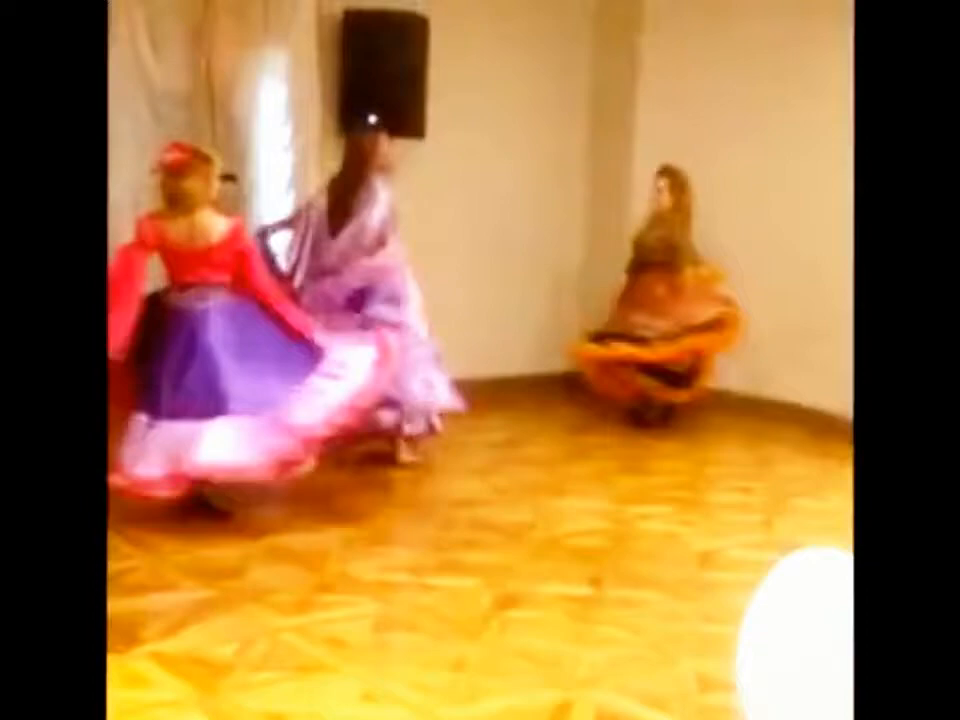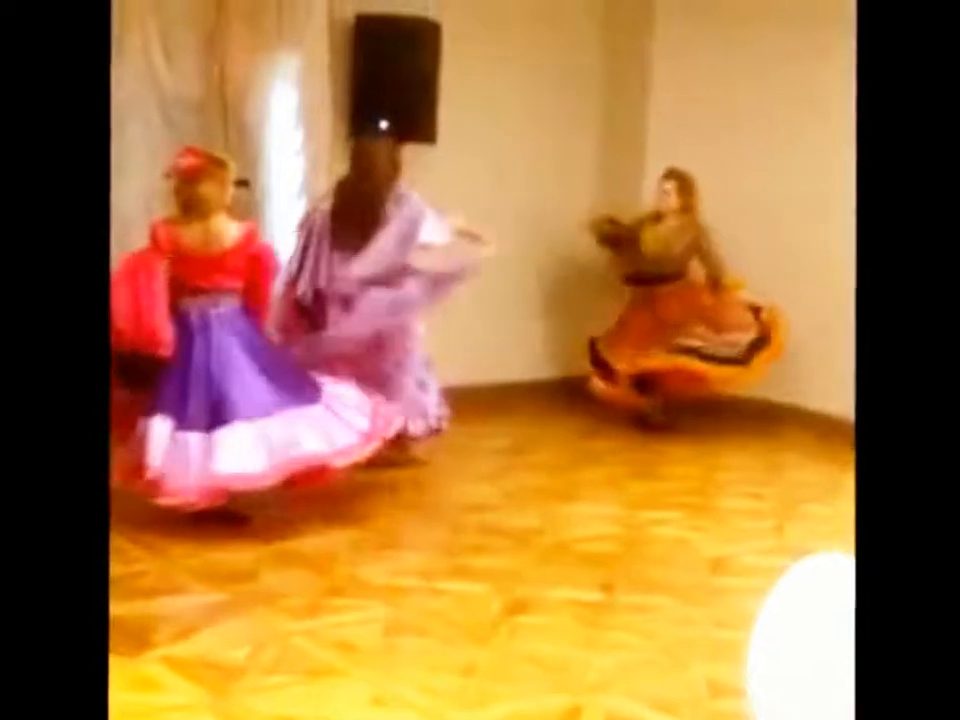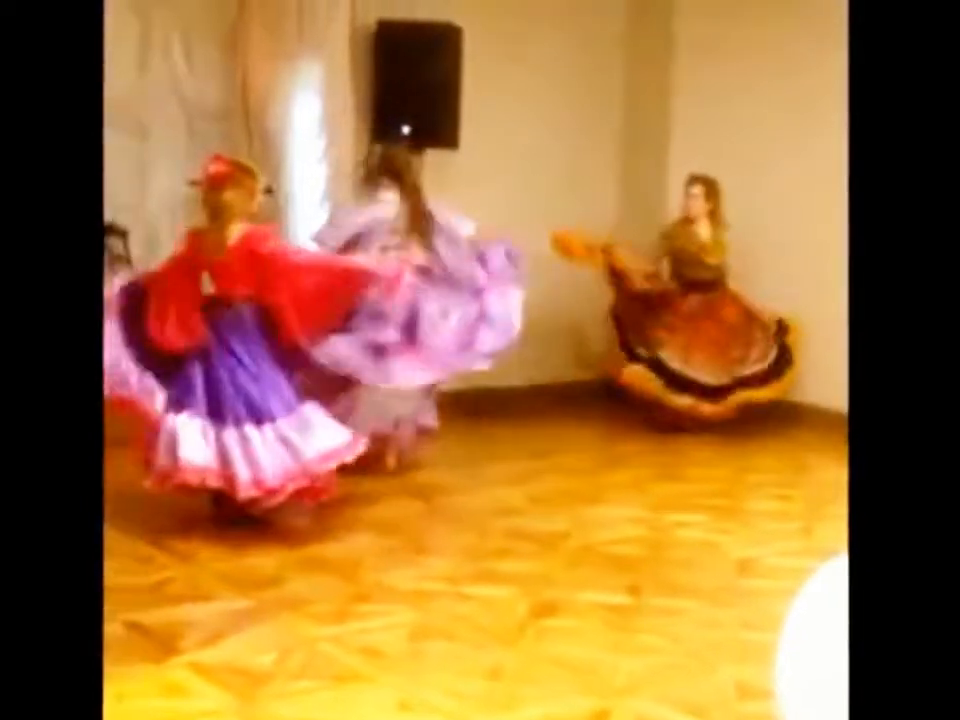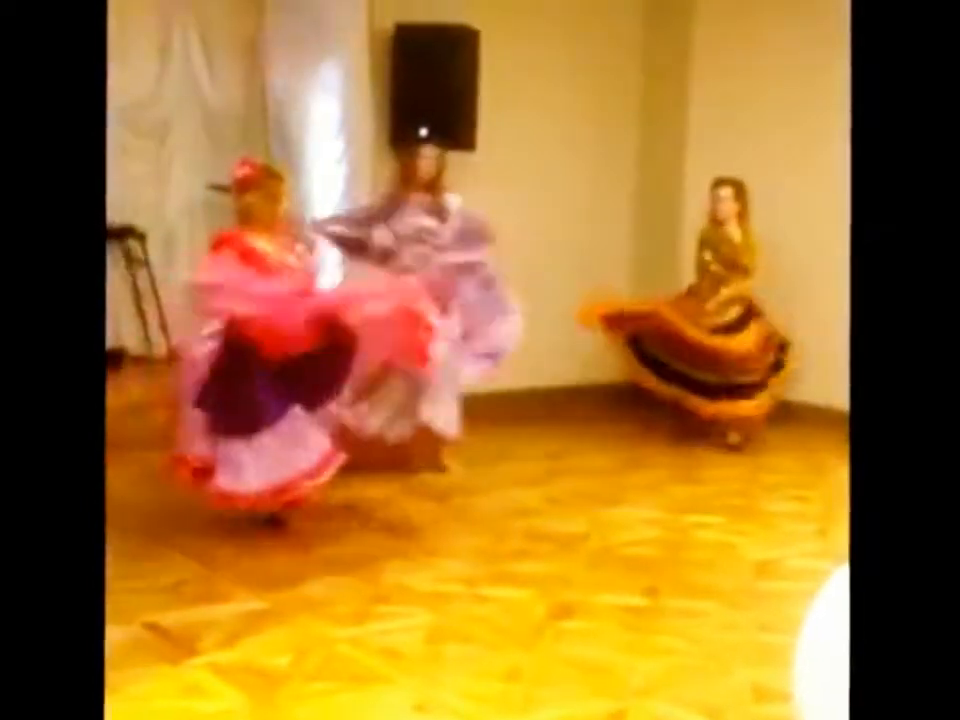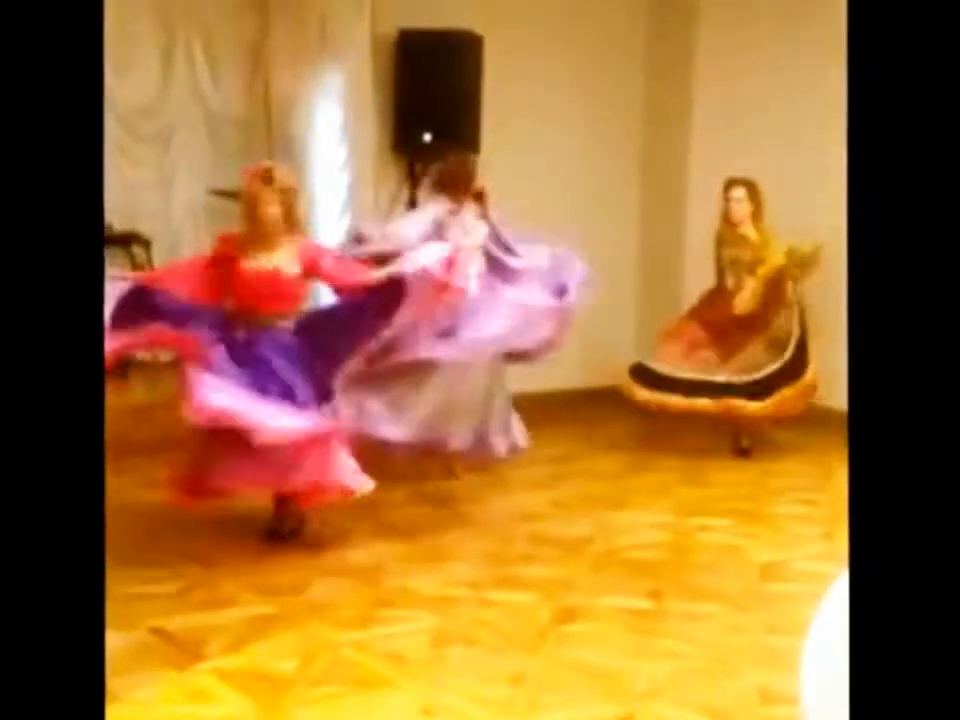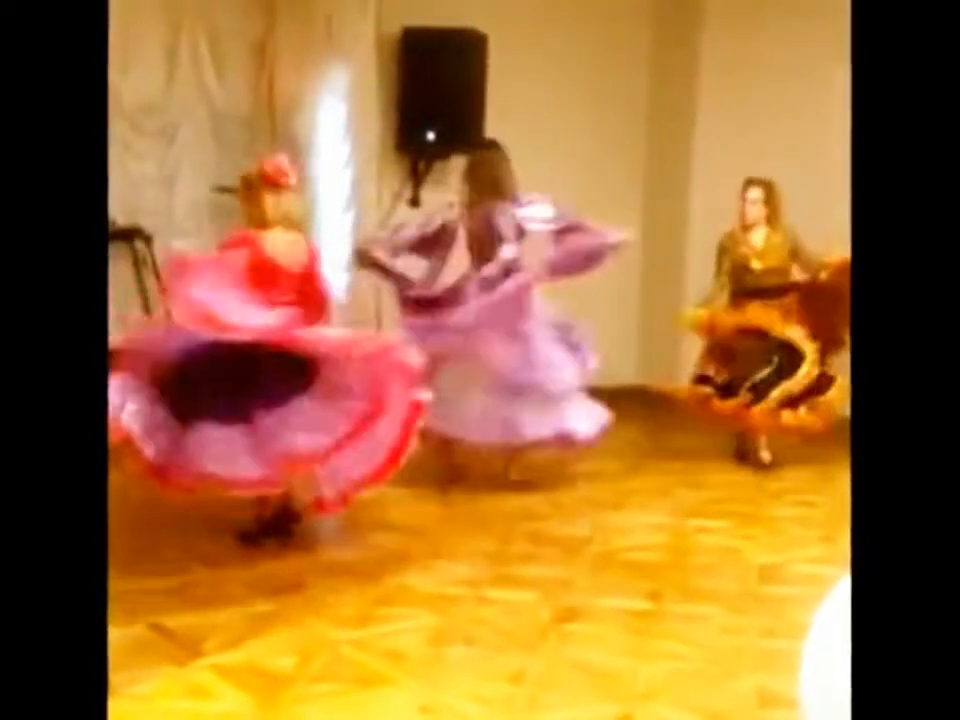
dt=0.3s
person 1, frame 1
left shoulder: (154, 228)
right shoulder: (232, 229)
left elbow: (126, 280)
right elbow: (259, 284)
right wrist: (303, 326)
left hip: (176, 323)
right hip: (226, 320)
left knee: (180, 400)
left ankle: (186, 483)
person 1, frame 2
left shoulder: (167, 234)
right shoulder: (244, 235)
left elbow: (141, 281)
right elbow: (260, 287)
left hip: (187, 327)
right hip: (232, 326)
left knee: (191, 401)
right knee: (242, 402)
left ankle: (192, 491)
person 1, frame 3
left shoulder: (198, 239)
right shoulder: (254, 238)
left elbow: (170, 281)
right elbow: (300, 263)
right wrist: (368, 270)
left hip: (211, 332)
right hip: (245, 333)
left knee: (218, 411)
right knee: (259, 408)
left ankle: (222, 494)
right ankle: (247, 499)
person 1, frame 4
left shoulder: (287, 244)
right shoulder: (234, 244)
left elbow: (303, 287)
right elbow: (214, 282)
left hip: (293, 343)
right hip: (258, 348)
right knee: (268, 419)
left ankle: (261, 494)
right ankle: (264, 498)
person 1, frame 5
left shoulder: (304, 250)
right shoulder: (229, 248)
left elbow: (359, 280)
right elbow: (186, 280)
left wrist: (400, 275)
right wrist: (139, 286)
left hip: (285, 351)
right hip: (244, 350)
left knee: (290, 433)
right knee: (252, 428)
left ankle: (291, 512)
right ankle: (285, 505)
person 1, frame 6
left shoulder: (247, 245)
right shoulder: (302, 245)
left elbow: (216, 280)
right elbow: (316, 303)
left wrist: (186, 266)
left hip: (258, 347)
right hip: (286, 346)
left knee: (249, 430)
right knee: (276, 431)
left ankle: (270, 513)
right ankle: (283, 505)
person 2, frame 1
left shoulder: (333, 192)
right shoulder: (377, 188)
left elbow: (303, 221)
right elbow: (371, 234)
left hip: (348, 291)
right hip: (381, 287)
right knee: (398, 353)
right ankle: (403, 439)
person 2, frame 2
left shoulder: (336, 199)
right shoulder: (401, 200)
right elbow: (434, 229)
left hip: (346, 296)
right hip: (390, 298)
left knee: (348, 364)
right knee: (396, 361)
right ankle: (404, 441)
person 2, frame 3
left shoulder: (385, 199)
right shoulder: (412, 201)
left elbow: (345, 229)
right elbow: (460, 229)
left wrist: (320, 241)
right hip: (411, 288)
left knee: (380, 364)
right knee: (398, 367)
left ankle: (390, 447)
right ankle: (400, 443)
person 2, frame 4
left shoulder: (448, 204)
right shoulder: (395, 201)
left elbow: (473, 236)
right elbow: (356, 223)
right wrist: (323, 227)
left hip: (436, 293)
left knee: (433, 368)
right knee: (393, 366)
left ankle: (440, 444)
person 2, frame 5
left shoulder: (478, 211)
right shoulder: (439, 208)
left elbow: (503, 246)
right elbow: (394, 234)
left hip: (479, 301)
right hip: (448, 302)
left knee: (478, 374)
right knee: (448, 374)
left ankle: (458, 449)
person 2, frame 6
left shoulder: (464, 211)
right shoulder: (520, 208)
left elbow: (418, 234)
right elbow: (562, 227)
left wrist: (379, 250)
left hip: (473, 300)
right hip: (510, 304)
left knee: (456, 381)
right knee: (525, 380)
left ankle: (449, 462)
right ankle: (510, 466)
person 3, frame 1
left shoulder: (676, 221)
right shoulder: (659, 219)
left elbow: (685, 249)
left hip: (659, 288)
right hip: (646, 289)
left ankle: (655, 404)
right ankle: (653, 402)
person 3, frame 2
left shoulder: (692, 228)
right shoulder: (646, 223)
left elbow: (711, 261)
right elbow: (619, 235)
left wrist: (725, 288)
left hip: (678, 299)
right hip: (648, 300)
right knee: (642, 355)
right ankle: (652, 407)
person 3, frame 3
left shoulder: (719, 230)
right shoulder: (676, 232)
right elbow: (658, 267)
left hip: (717, 303)
right hip: (685, 305)
right knee: (681, 361)
right ankle: (672, 409)
person 3, frame 4
left shoulder: (745, 234)
right shoulder: (709, 235)
right elbow: (708, 272)
right wrist: (734, 289)
left hip: (738, 308)
right hip: (714, 308)
right knee: (728, 364)
left ankle: (735, 424)
right ankle: (732, 426)
person 3, frame 5
left shoulder: (764, 236)
right shoulder: (726, 236)
left elbow: (781, 266)
right elbow: (735, 273)
right wrist: (774, 263)
left hip: (759, 315)
right hip: (727, 313)
left knee: (760, 377)
right knee: (738, 378)
left ankle: (742, 431)
right ankle: (740, 432)
person 3, frame 6
left shoulder: (785, 238)
right shoulder: (730, 242)
left elbow: (814, 267)
right elbow: (721, 285)
right wrist: (709, 314)
left hip: (782, 317)
right hip: (746, 319)
left knee: (784, 378)
right knee: (755, 381)
left ankle: (749, 441)
right ankle: (754, 444)
